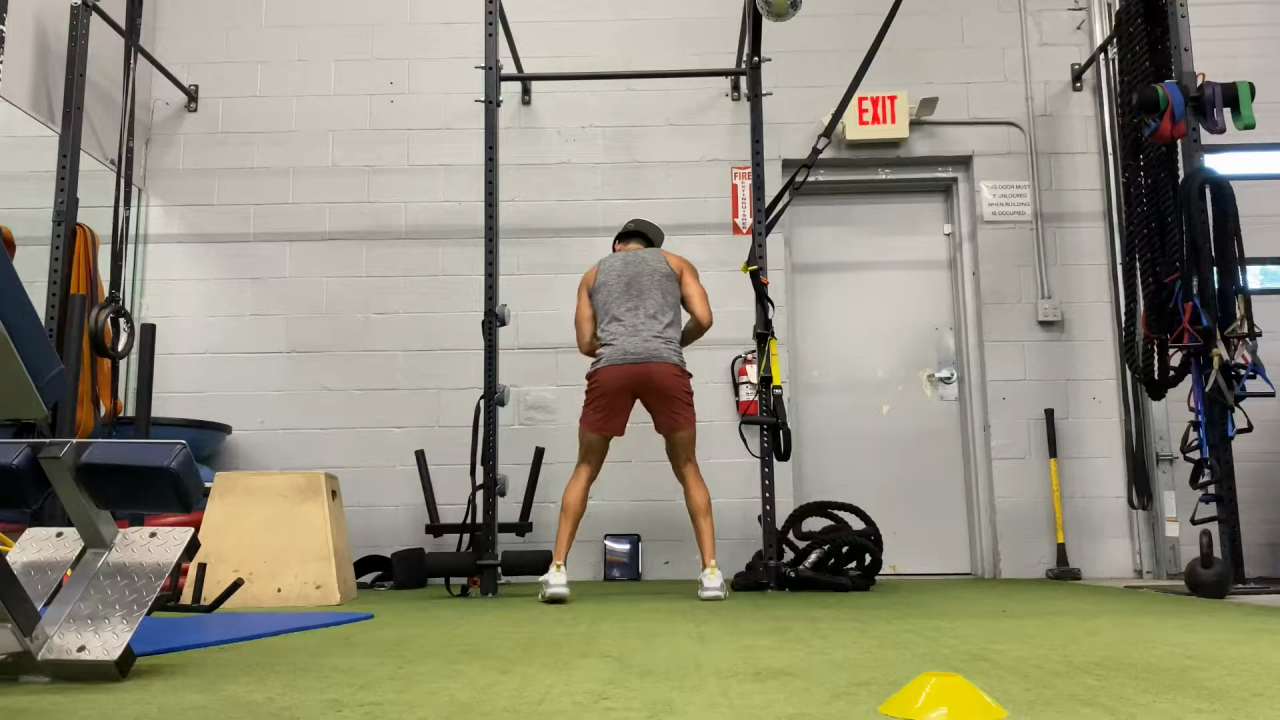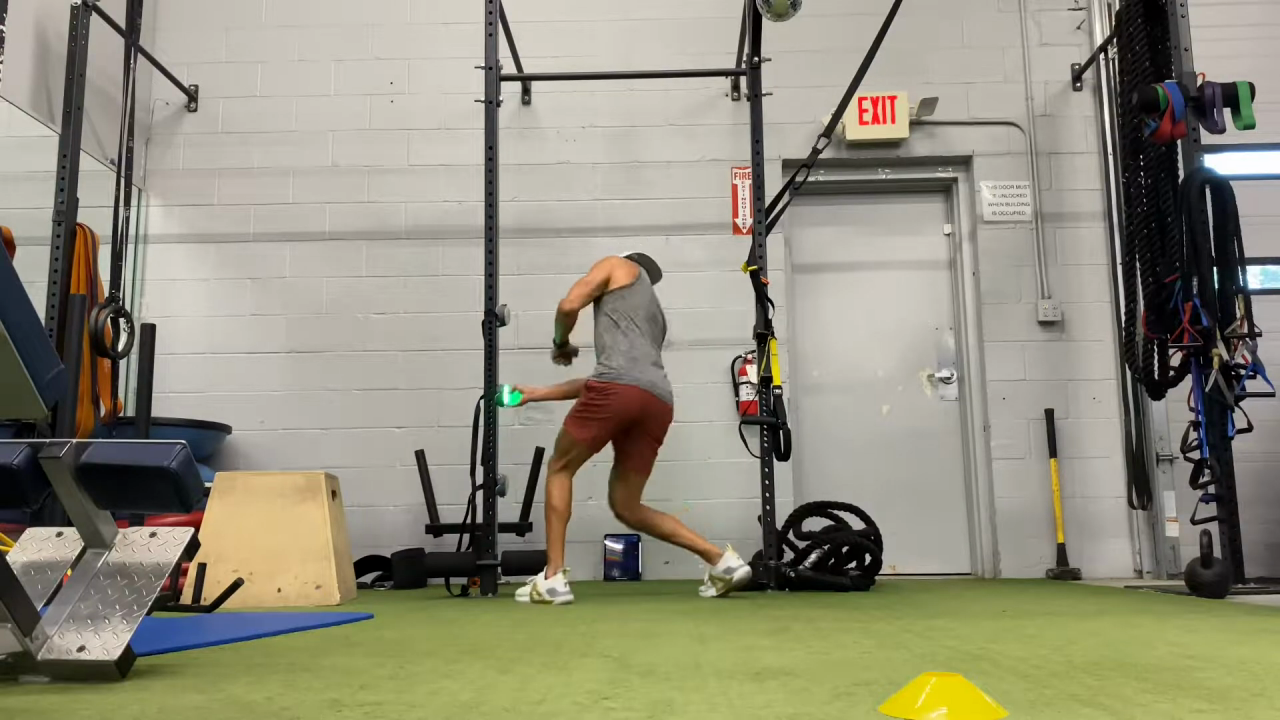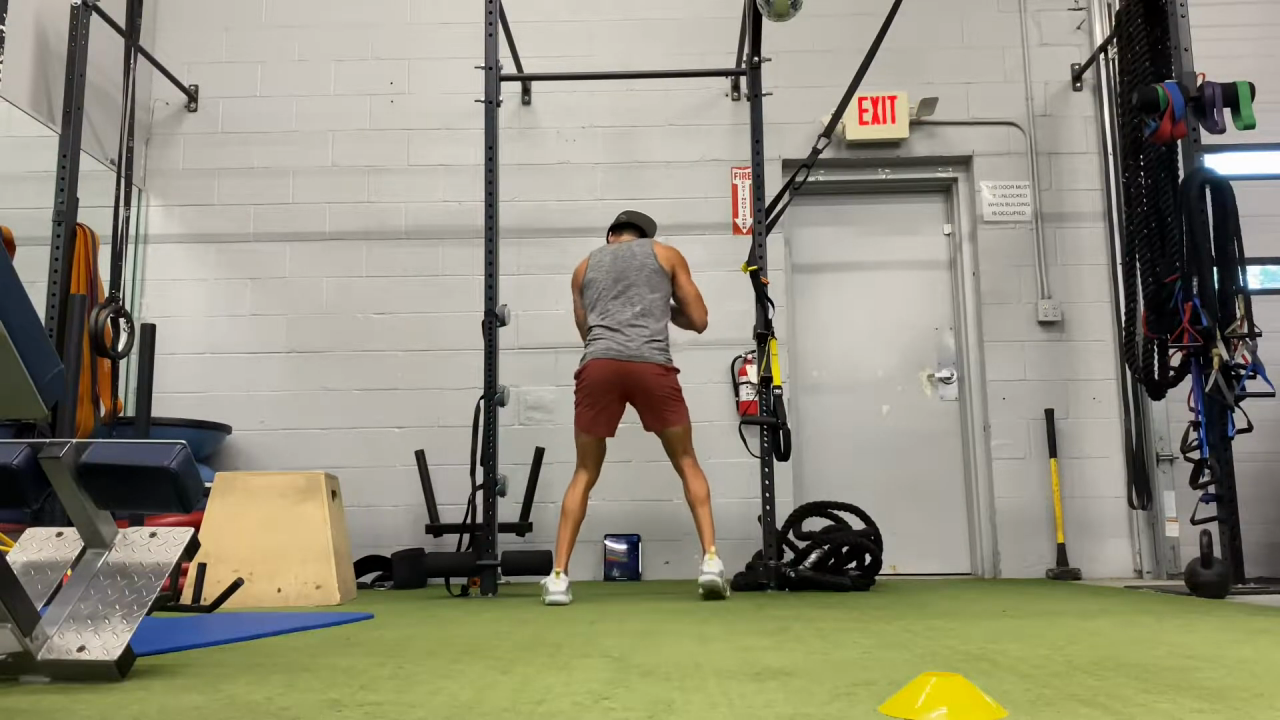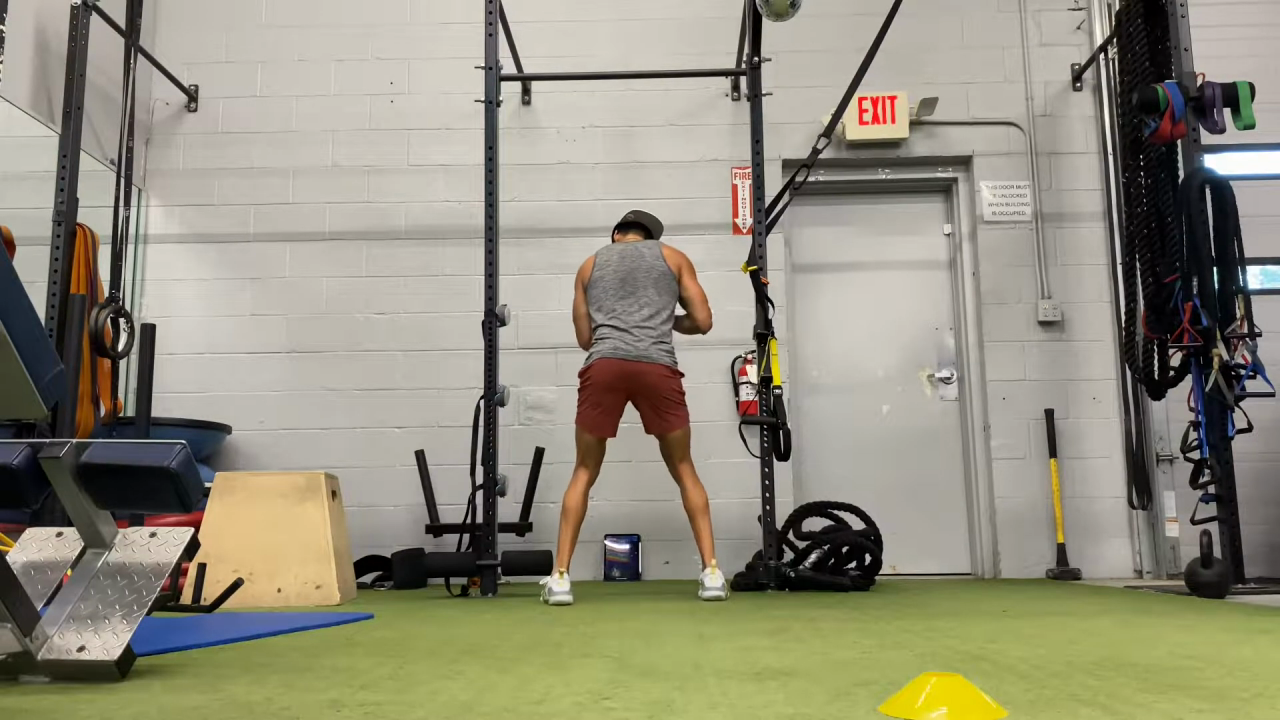
dt=0.7s
person 1, frame 1
left shoulder: (594, 274)
right shoulder: (675, 263)
left elbow: (586, 342)
right elbow: (703, 318)
left hip: (610, 369)
right hip: (665, 368)
left knee: (585, 470)
right knee: (688, 471)
left ankle: (558, 570)
right ankle: (711, 572)
person 1, frame 2
left shoulder: (619, 268)
right shoulder: (655, 317)
left elbow: (569, 305)
left wrist: (560, 343)
right wrist: (541, 393)
left hip: (616, 389)
right hip: (658, 403)
left knee: (559, 471)
right knee: (627, 506)
left ankle: (554, 577)
right ankle: (723, 559)
person 1, frame 3
left shoulder: (585, 266)
right shoulder: (666, 254)
right elbow: (698, 321)
left hip: (597, 366)
right hip: (651, 366)
left knee: (585, 474)
right knee: (687, 464)
left ankle: (558, 577)
right ankle: (710, 560)
person 1, frame 4
left shoulder: (590, 266)
right shoulder: (672, 257)
right elbow: (702, 321)
left hip: (604, 367)
right hip: (656, 368)
left knee: (584, 473)
right knee: (683, 470)
left ankle: (560, 578)
right ankle: (711, 572)
